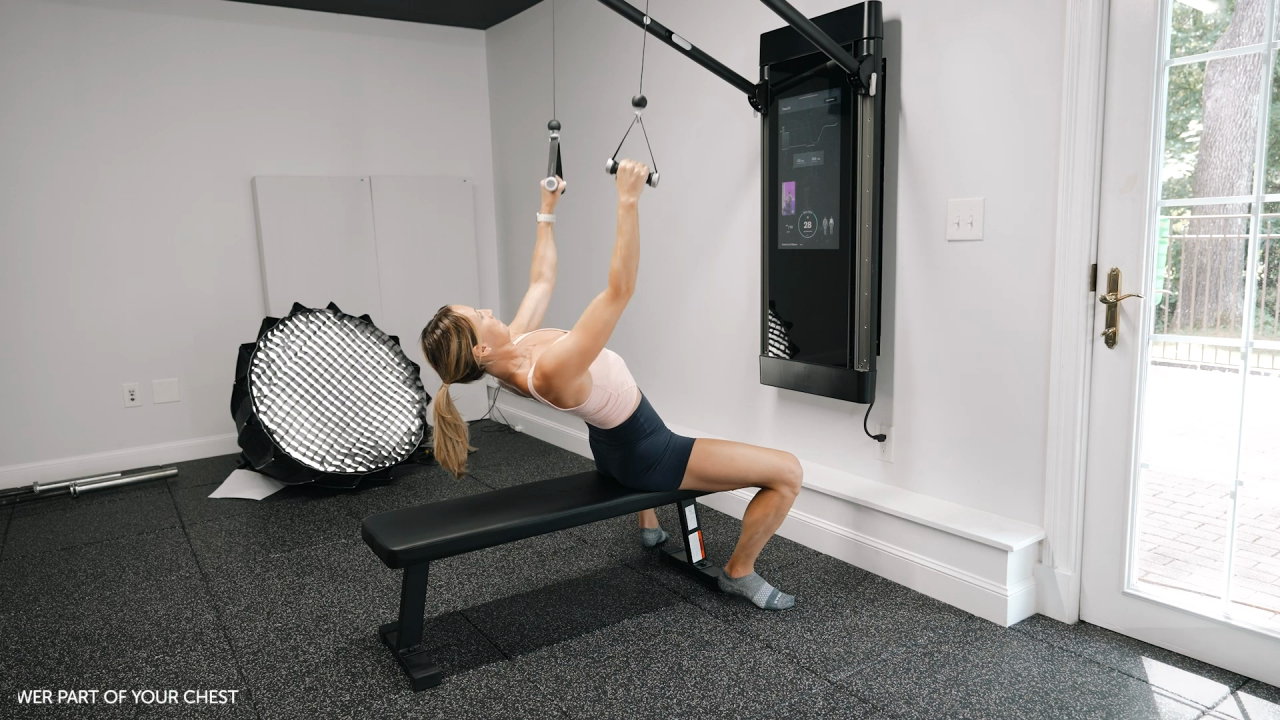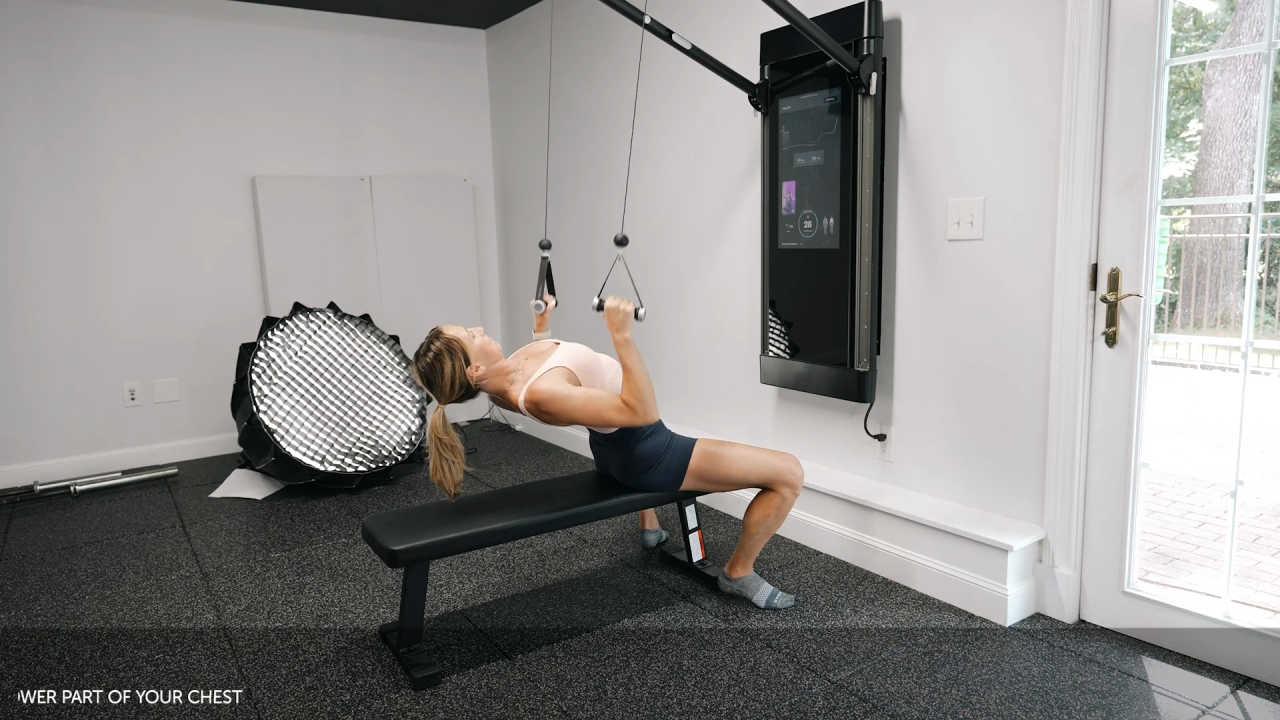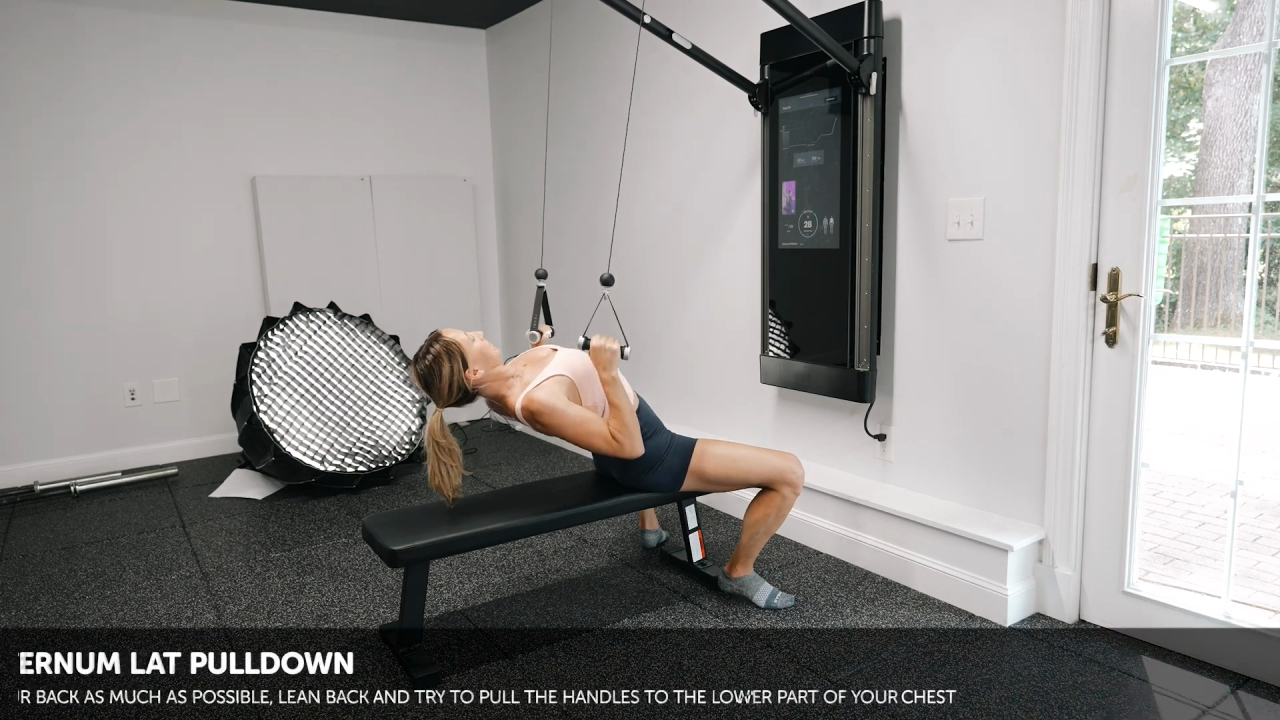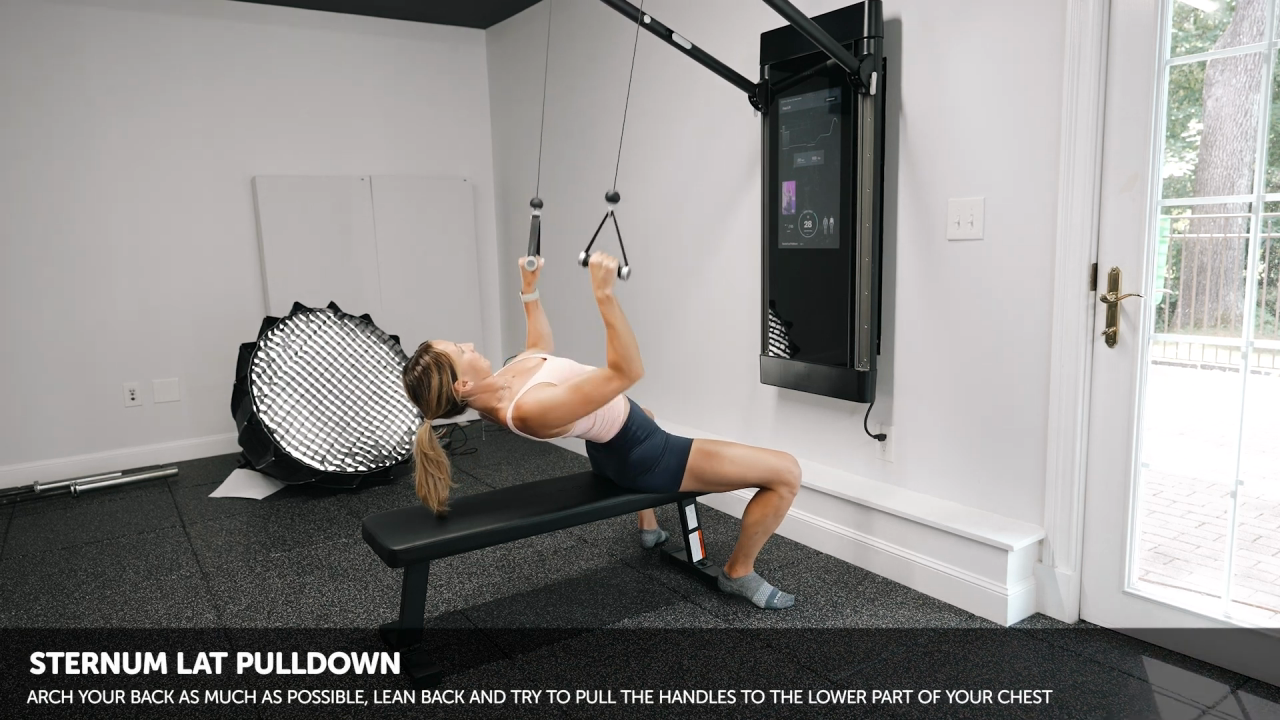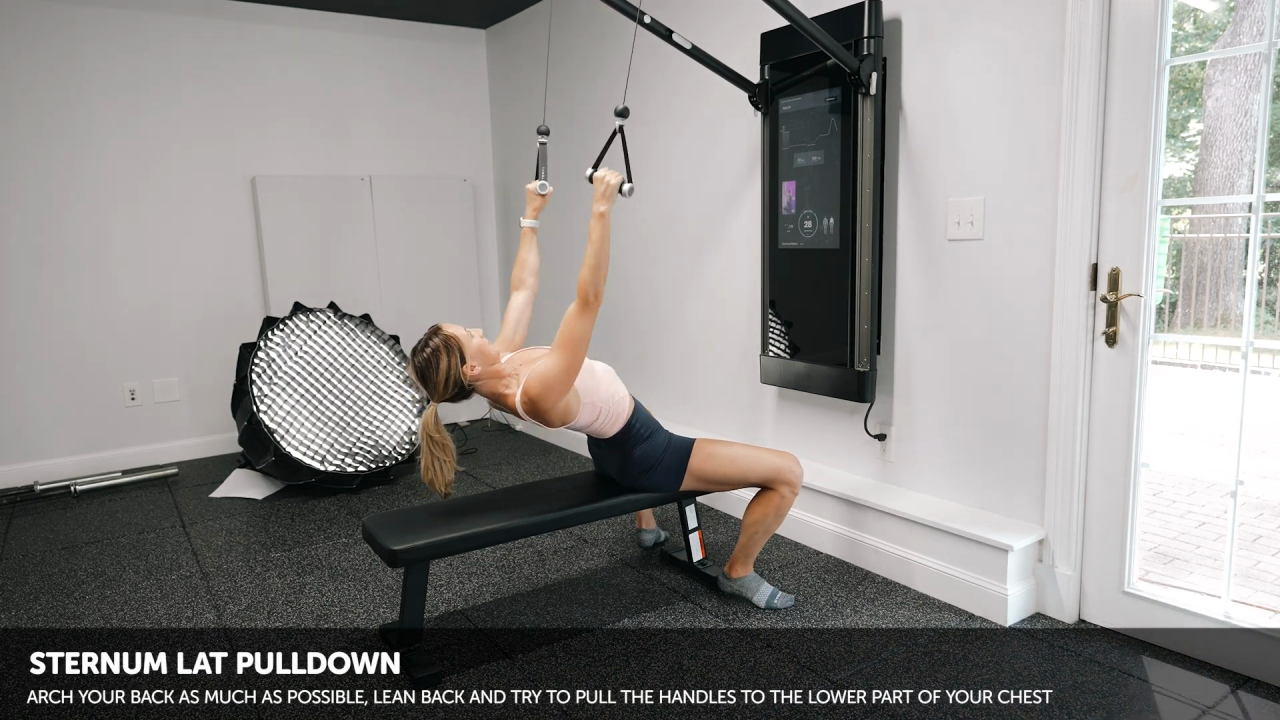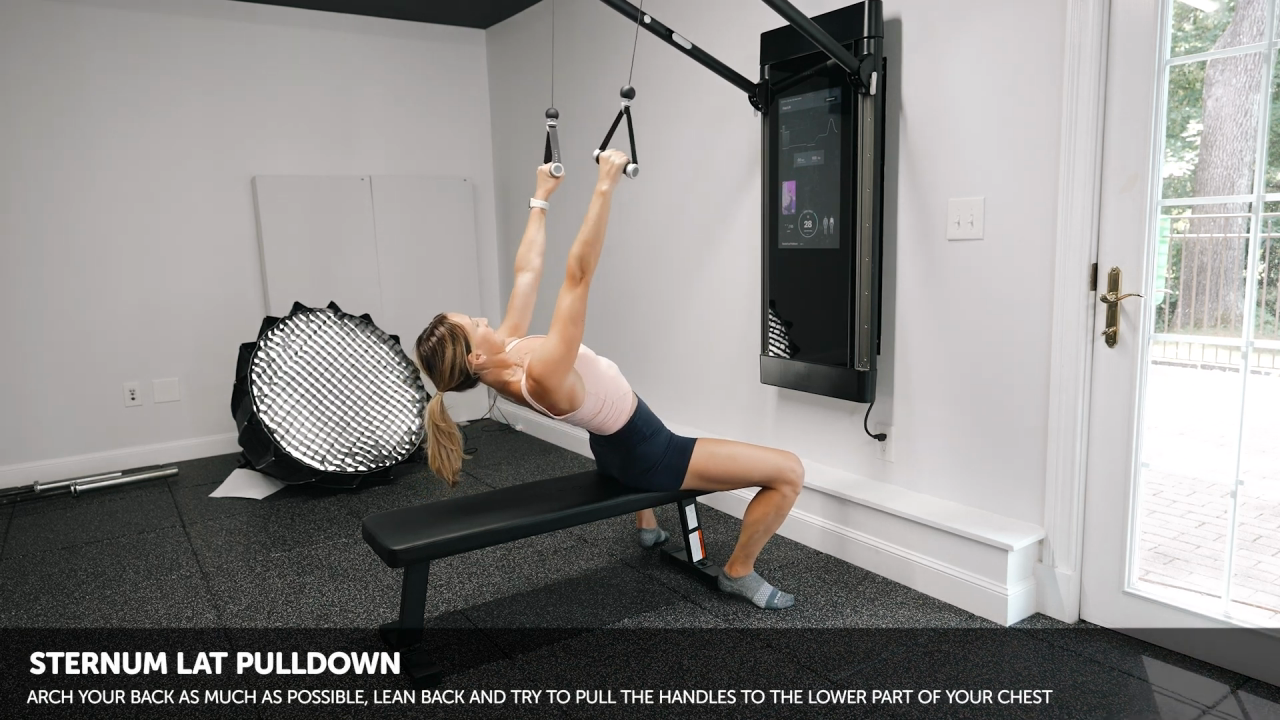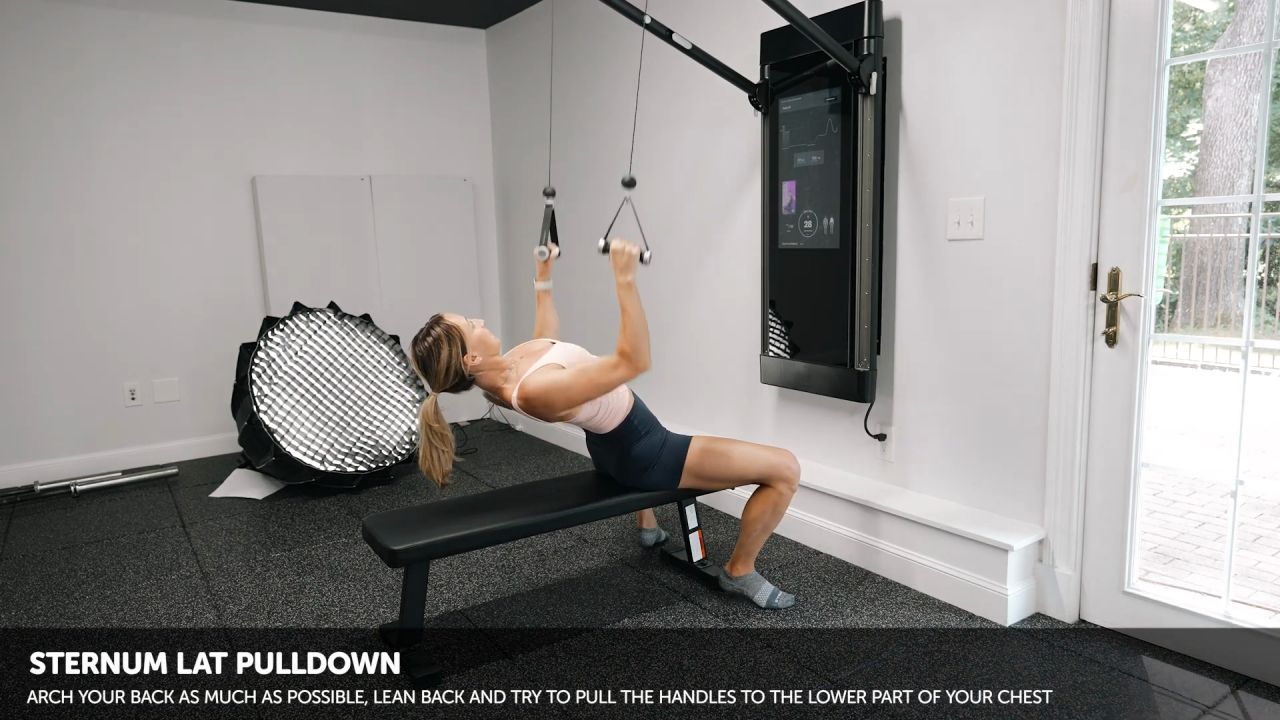
dt=0.7s
person 1, frame 1
left shoulder: (512, 349)
right shoulder: (549, 372)
left elbow: (542, 281)
right elbow: (620, 291)
left wrist: (547, 210)
right wrist: (627, 202)
left hip: (616, 444)
right hip: (644, 454)
right knee: (788, 472)
left ankle: (649, 525)
right ankle: (739, 574)
person 1, frame 2
left shoulder: (504, 379)
right shoulder: (539, 394)
right elbow: (644, 410)
left wrist: (541, 323)
right wrist: (621, 335)
left hip: (613, 444)
right hip: (644, 454)
right knee: (788, 473)
left ankle: (649, 526)
right ankle: (738, 574)
person 1, frame 3
left shoulder: (503, 385)
right shoulder: (535, 403)
right elbow: (630, 444)
left wrist: (537, 348)
right wrist: (607, 370)
left hip: (614, 452)
right hip: (649, 457)
right knee: (789, 472)
left ankle: (649, 526)
right ankle: (739, 573)
person 1, frame 4
left shoulder: (497, 389)
right shoulder: (528, 408)
left elbow: (539, 350)
right elbow: (628, 372)
left wrist: (528, 291)
right wrist: (604, 293)
left hip: (617, 448)
right hip: (644, 458)
left knee: (644, 408)
right knee: (786, 472)
left ankle: (648, 527)
right ankle: (738, 573)
person 1, frame 5
left shoulder: (501, 365)
right shoulder: (536, 394)
left elbow: (523, 288)
right elbow: (588, 300)
left wrist: (531, 216)
right wrist: (601, 209)
left hip: (616, 446)
right hip: (645, 457)
right knee: (787, 471)
left ankle: (647, 526)
right ankle: (738, 574)
person 1, frame 6
left shoulder: (506, 356)
right shoulder: (540, 377)
left elbow: (527, 270)
right elbow: (578, 274)
left wrist: (541, 197)
right wrist: (604, 187)
left hip: (617, 446)
right hip: (645, 456)
right knee: (788, 472)
left ankle: (647, 526)
right ankle: (738, 573)
person 1, frame 7
left shoulder: (502, 370)
right shoulder: (533, 389)
left elbow: (546, 341)
right elbow: (635, 362)
left wrist: (543, 279)
right wrist: (625, 280)
left hip: (615, 444)
right hip: (643, 453)
right knee: (784, 468)
left ankle: (647, 524)
right ankle: (739, 572)
